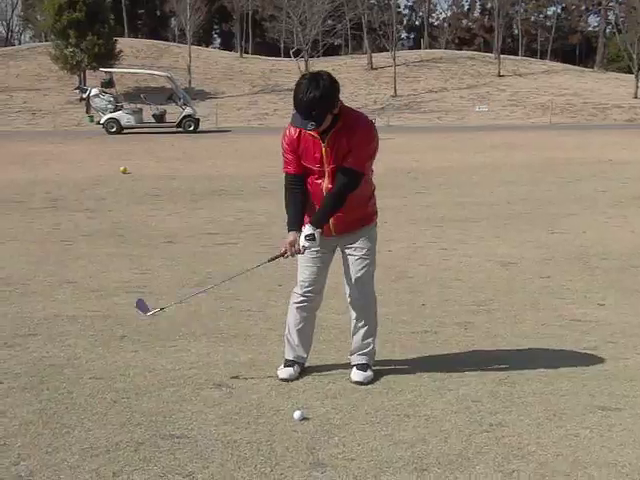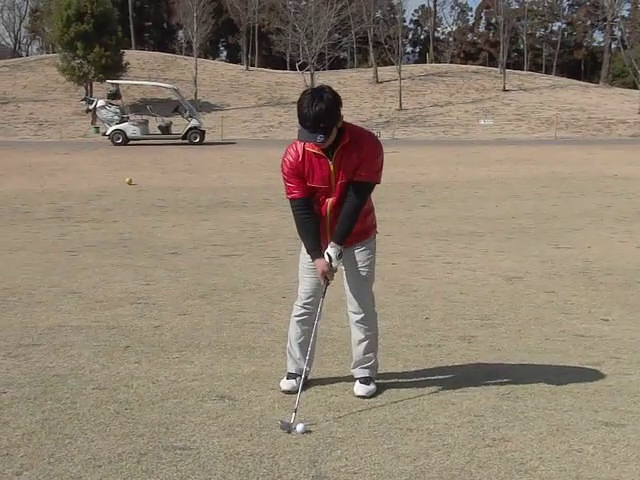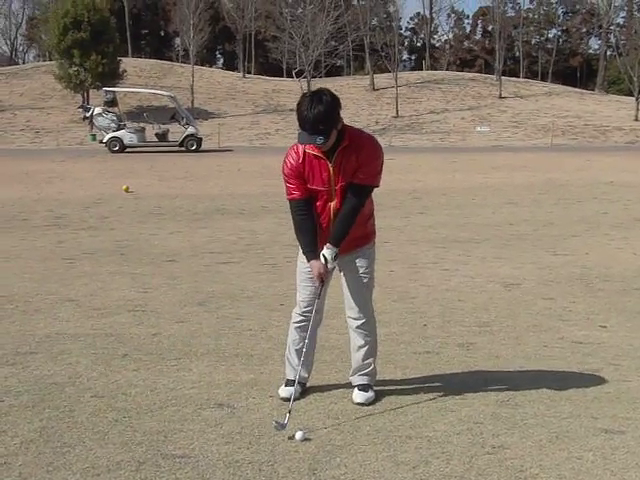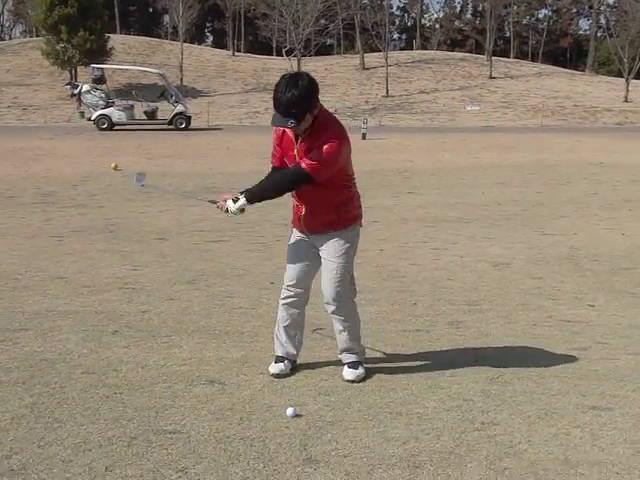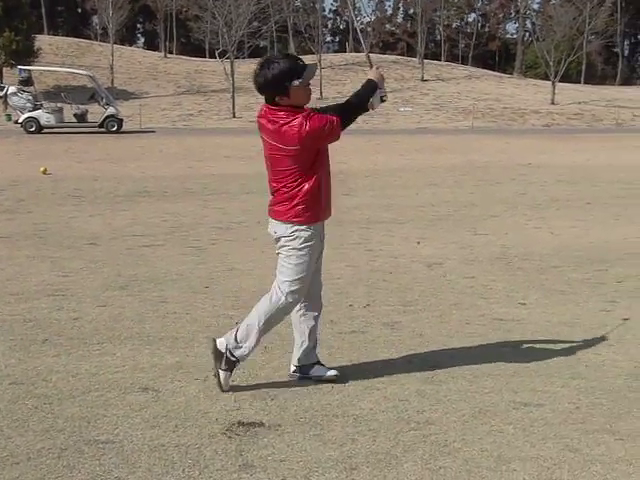
dt=1s
person 1, frame 1
left shoulder: (362, 129)
right shoulder: (293, 133)
left elbow: (347, 185)
right elbow: (294, 184)
left wrist: (316, 226)
right wrist: (294, 229)
left hip: (358, 225)
right hip: (312, 225)
left knee: (361, 293)
right knee: (304, 292)
left ankle: (362, 358)
right ankle: (294, 356)
person 1, frame 2
left shoulder: (367, 144)
right shoulder: (294, 156)
left elbow: (356, 199)
right elbow: (301, 209)
left wrist: (337, 246)
right wrist: (317, 254)
left hip: (357, 239)
right hip: (316, 240)
left knee: (361, 306)
right knee: (305, 305)
left ankle: (364, 372)
right ankle: (296, 369)
person 1, frame 3
left shoulder: (367, 147)
right shoulder: (295, 157)
left elbow: (355, 202)
right elbow: (300, 211)
left wrist: (332, 248)
right wrist: (312, 256)
left hip: (356, 245)
right hip: (314, 246)
left knee: (360, 314)
right knee: (304, 312)
left ankle: (363, 379)
right ankle: (295, 376)
person 1, frame 4
left shoulder: (332, 138)
right shoulder: (285, 130)
left elbow: (291, 180)
right elbow: (279, 172)
left wrist: (245, 200)
right wrist: (243, 196)
left hip: (338, 227)
right hip: (303, 225)
left knee: (336, 295)
right knee: (292, 291)
left ankle: (352, 356)
right ankle: (286, 353)
person 1, frame 5
left shoulder: (270, 113)
right shoulder: (303, 129)
left elbow: (327, 115)
right elbow: (341, 119)
left wrist: (364, 99)
right wrist: (372, 84)
left hip: (308, 220)
right hip: (298, 225)
left knee: (310, 294)
right knee: (288, 293)
left ankle: (305, 361)
right ankle: (232, 348)
